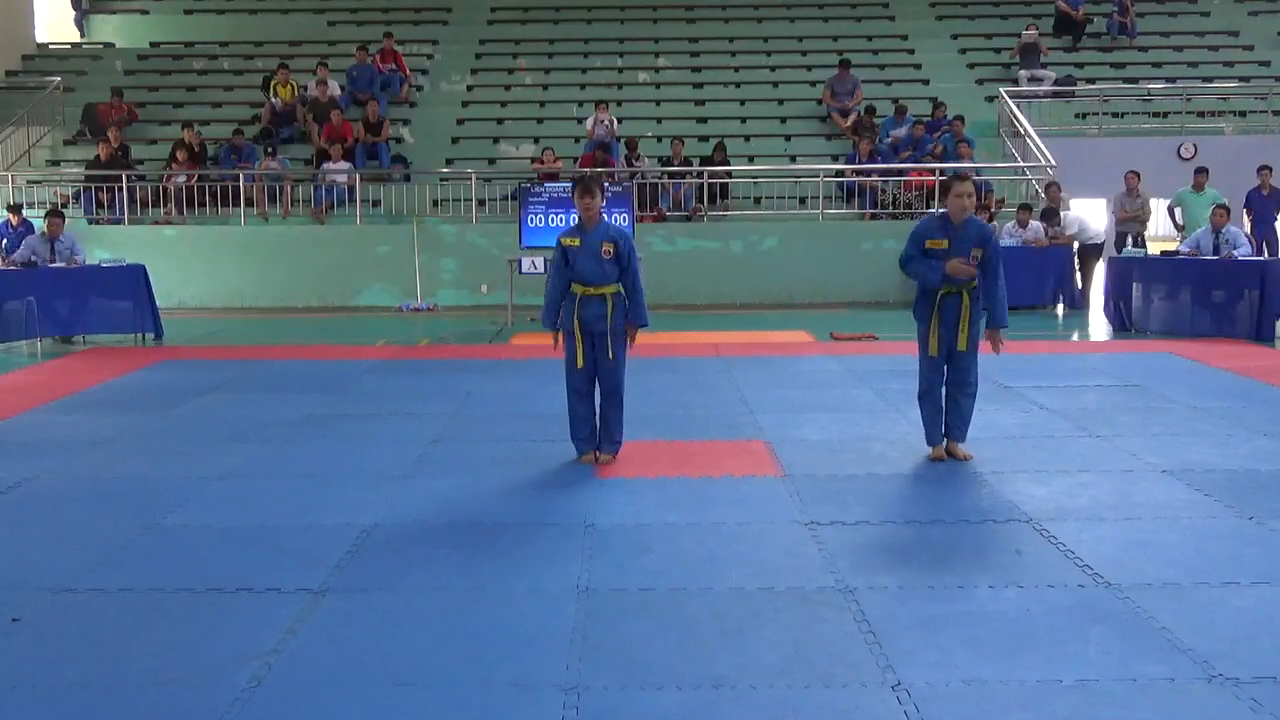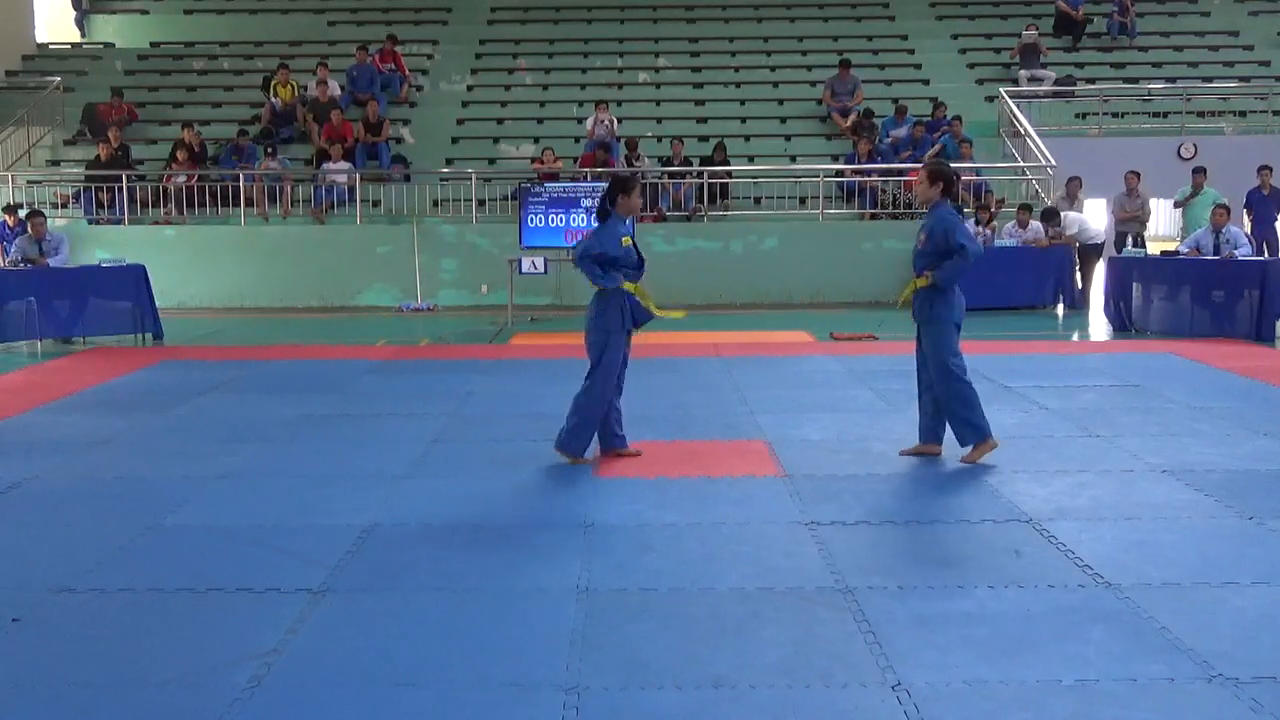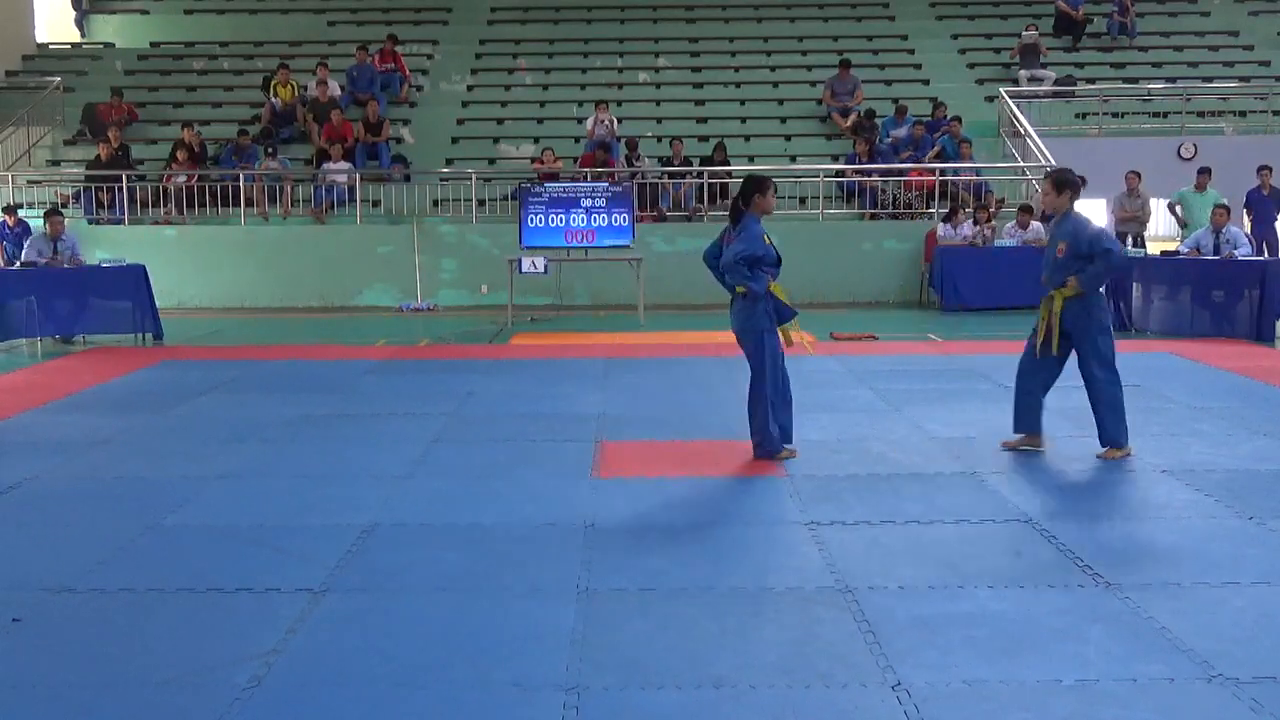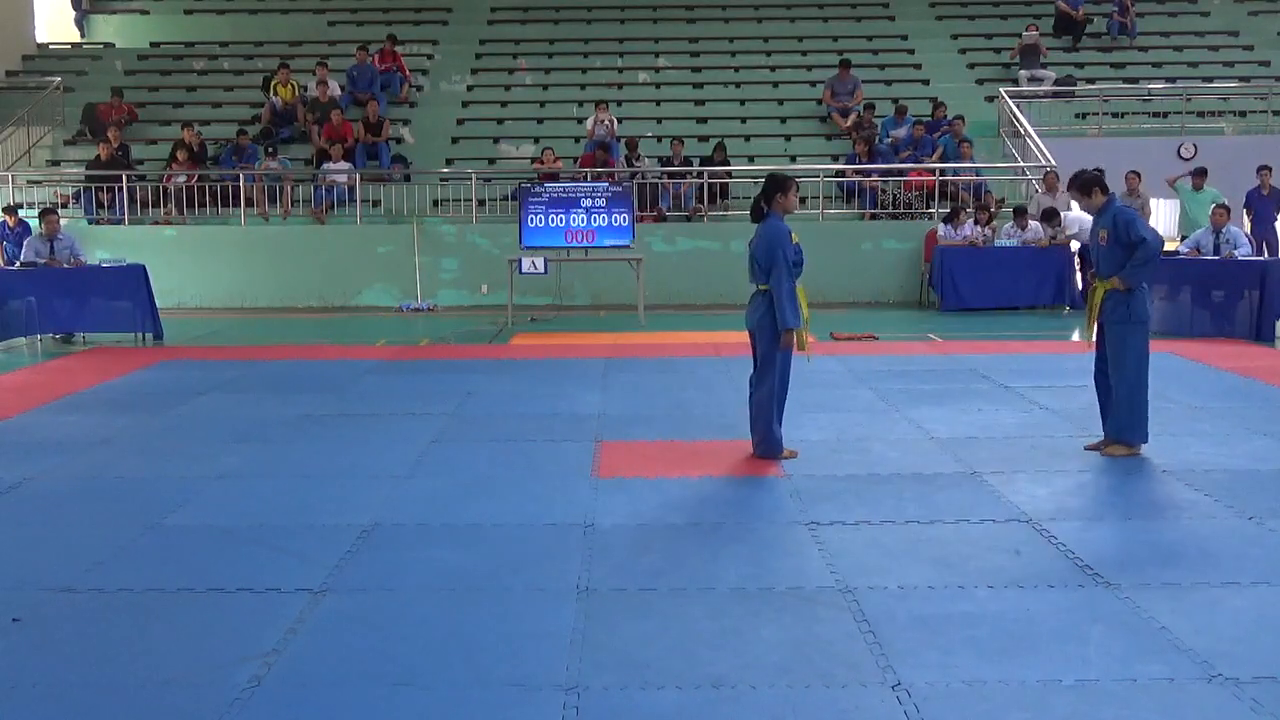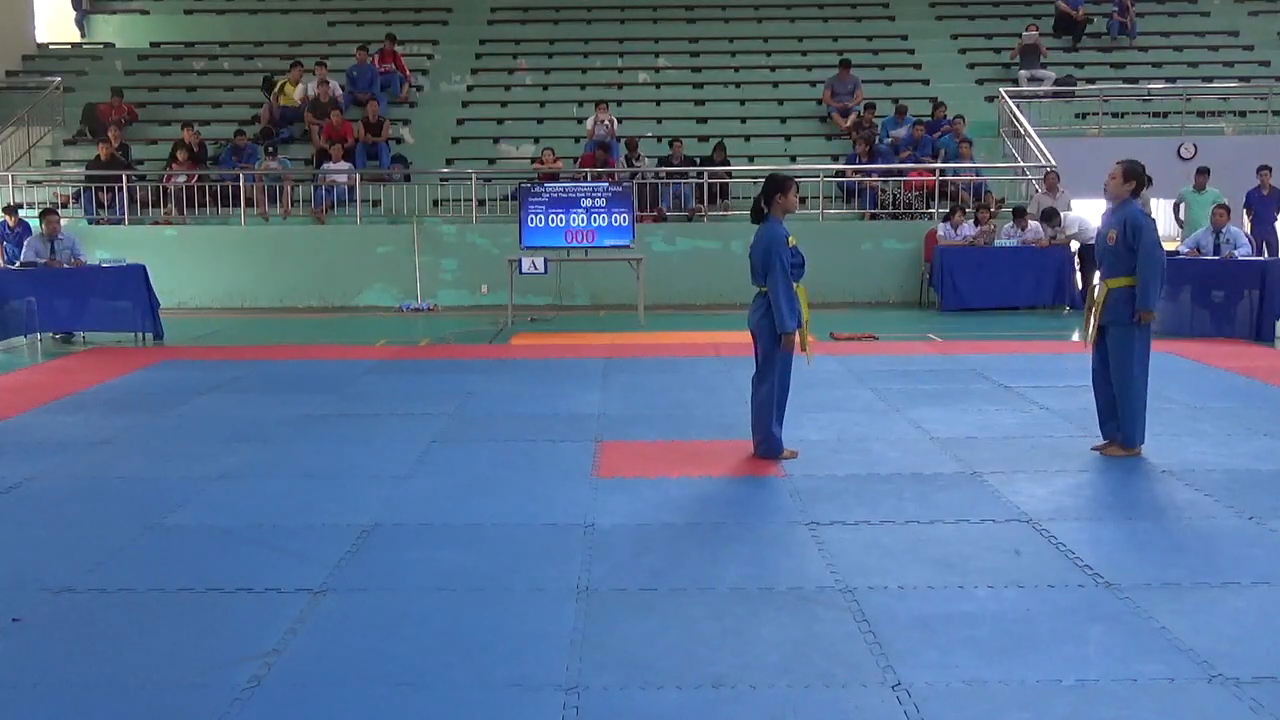
dt=1s
person 1, frame 1
left shoulder: (984, 233)
right shoulder: (926, 229)
left elbow: (994, 279)
right elbow: (909, 263)
left wrist: (995, 324)
right wrist: (944, 269)
left hip: (966, 307)
right hip: (933, 306)
left knee: (964, 377)
right knee: (931, 376)
left ankle: (954, 440)
right ankle: (936, 441)
person 1, frame 2
left shoulder: (945, 219)
right shoulder: (935, 216)
left elbow: (971, 251)
left wrist: (939, 277)
right wrist: (927, 274)
left hip: (939, 305)
right hip: (929, 304)
left knee: (948, 373)
right knee: (929, 374)
left ankle: (982, 438)
right ankle: (930, 440)
person 1, frame 3
left shoulder: (1081, 228)
right shoulder: (1057, 226)
left elbow: (1115, 256)
left wrist: (1083, 282)
right wrist: (1049, 278)
left hip: (1086, 311)
right hip: (1057, 310)
left knee: (1100, 375)
right knee: (1031, 368)
left ankle: (1118, 442)
right ankle: (1032, 433)
person 1, frame 4
left shoulder: (1123, 215)
right shoulder: (1101, 218)
left elbow: (1153, 244)
left wrist: (1127, 281)
right wrist: (1101, 286)
left hip: (1126, 305)
right hip: (1109, 303)
left knee: (1127, 372)
right knee: (1105, 372)
left ankle: (1129, 439)
right ankle: (1113, 434)
person 1, frame 5
left shoulder: (1136, 217)
right shoulder: (1110, 215)
left elbow: (1152, 262)
left wrist: (1146, 304)
right wrist: (1097, 299)
left hip: (1127, 304)
right hip: (1108, 303)
left knee: (1127, 374)
right knee: (1103, 372)
left ankle: (1130, 441)
right ankle: (1114, 435)
person 2, frame 1
left shoulder: (619, 237)
right shoulder: (566, 239)
left elbow: (632, 280)
right elbow: (557, 281)
left wrist: (635, 320)
right wrist: (555, 322)
left hip: (610, 315)
right hip: (577, 315)
left knee: (612, 383)
right knee: (579, 383)
left ankle: (608, 446)
right ankle: (585, 446)
person 2, frame 2
left shoulder: (617, 228)
right shoulder: (612, 231)
left elbow: (583, 251)
right elbow: (581, 255)
left wrist: (612, 279)
right wrist: (609, 282)
left hip: (617, 312)
right hip: (611, 312)
left knee: (612, 381)
right knee: (600, 381)
left ankle: (613, 442)
right ankle: (570, 444)
person 2, frame 3
left shoulder: (738, 227)
right shoulder: (753, 232)
left elbow: (711, 257)
right elbow: (731, 263)
left wrist: (733, 286)
right wrist: (757, 285)
left hip: (751, 310)
right hip: (757, 311)
left knee: (773, 376)
right knee: (766, 378)
left ankle: (776, 437)
right ankle: (768, 445)
person 2, frame 4
left shoulder: (765, 229)
right shoulder: (780, 232)
right elbow: (782, 281)
right wrist: (788, 324)
left hip: (761, 309)
right hip: (773, 313)
left knee: (764, 378)
right knee: (773, 379)
left ankle: (764, 441)
right ankle: (769, 445)
person 2, frame 5
left shoulder: (768, 229)
right shoulder: (776, 234)
right elbow: (779, 284)
right wrist: (786, 327)
left hip: (766, 312)
right hip: (774, 315)
left knee: (768, 379)
right knee: (774, 380)
left ankle: (766, 441)
right ankle: (770, 445)
